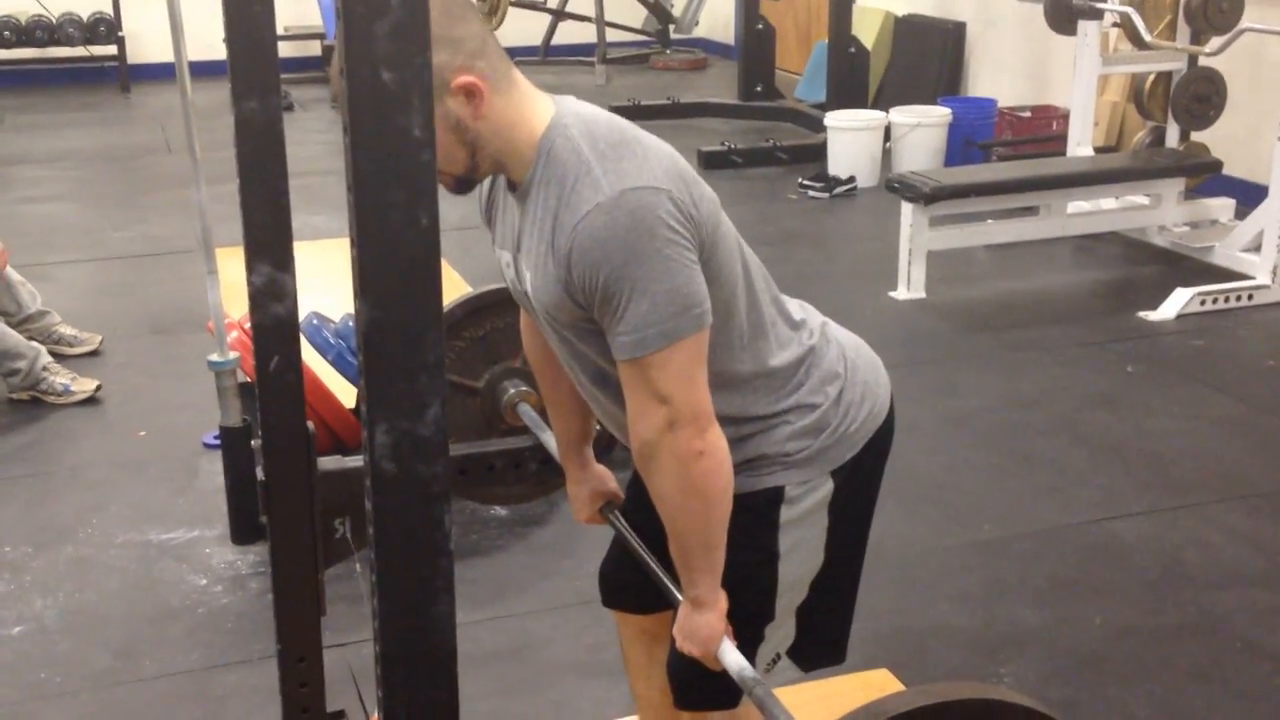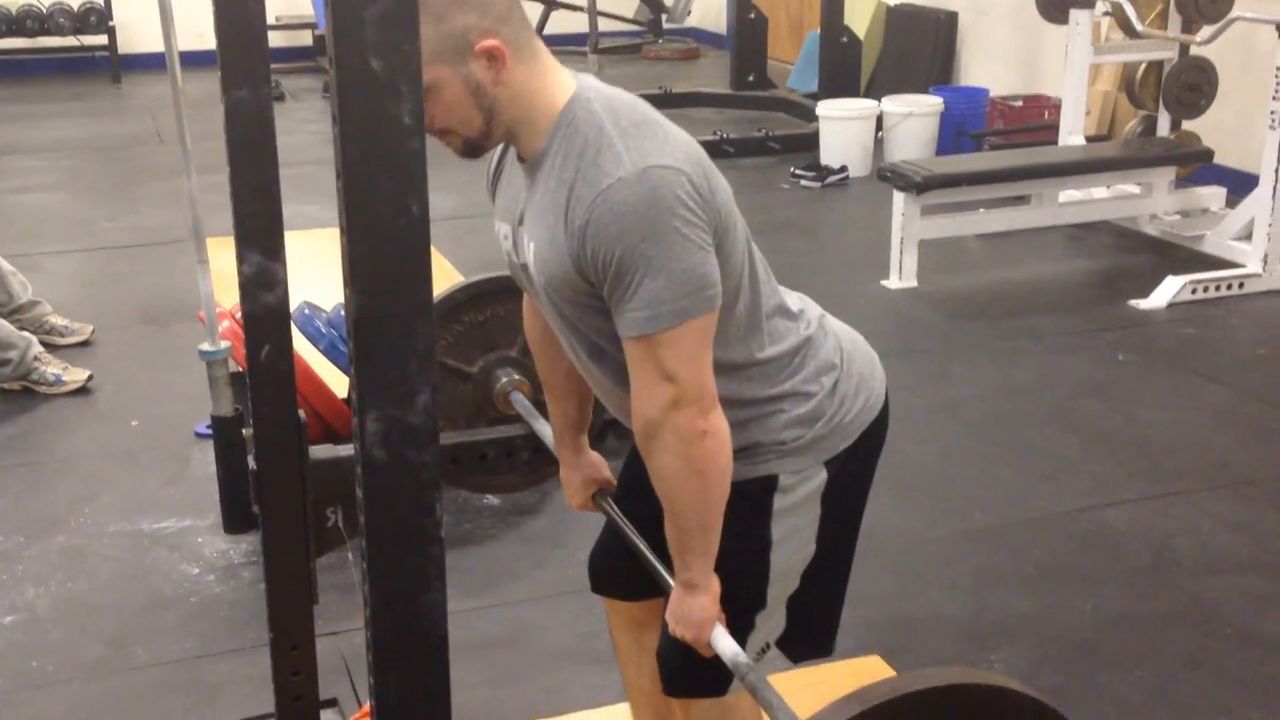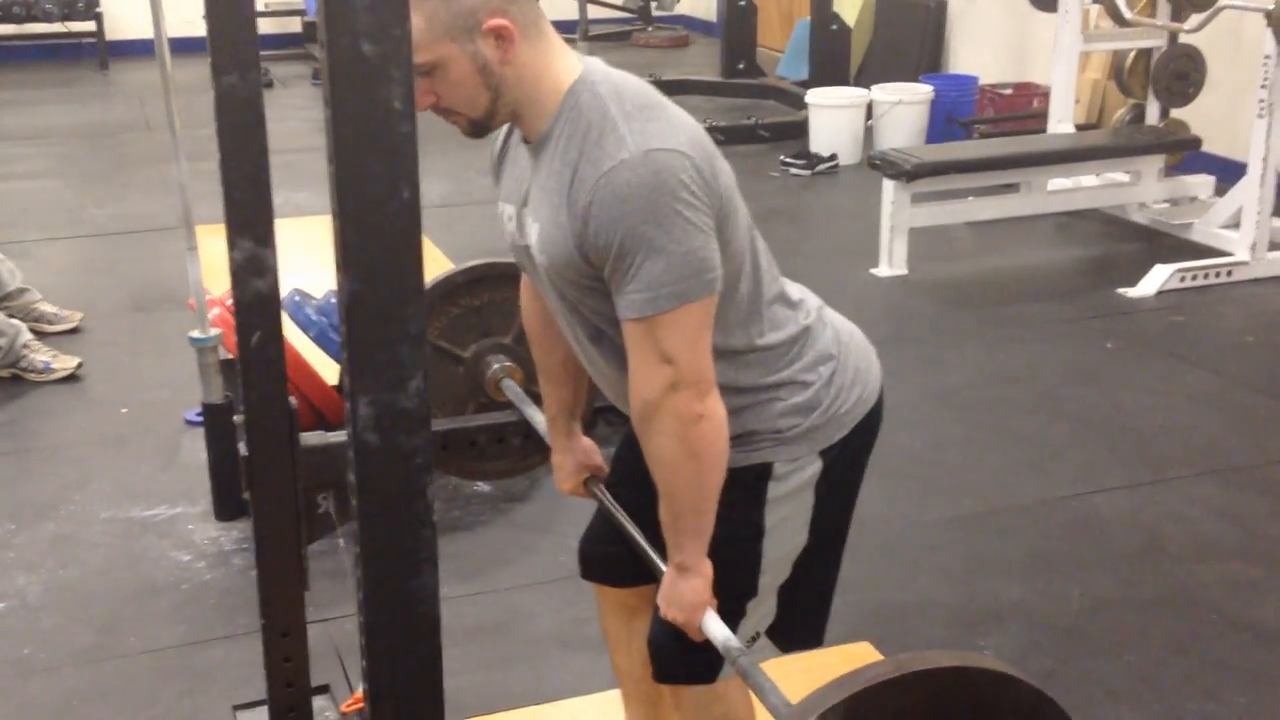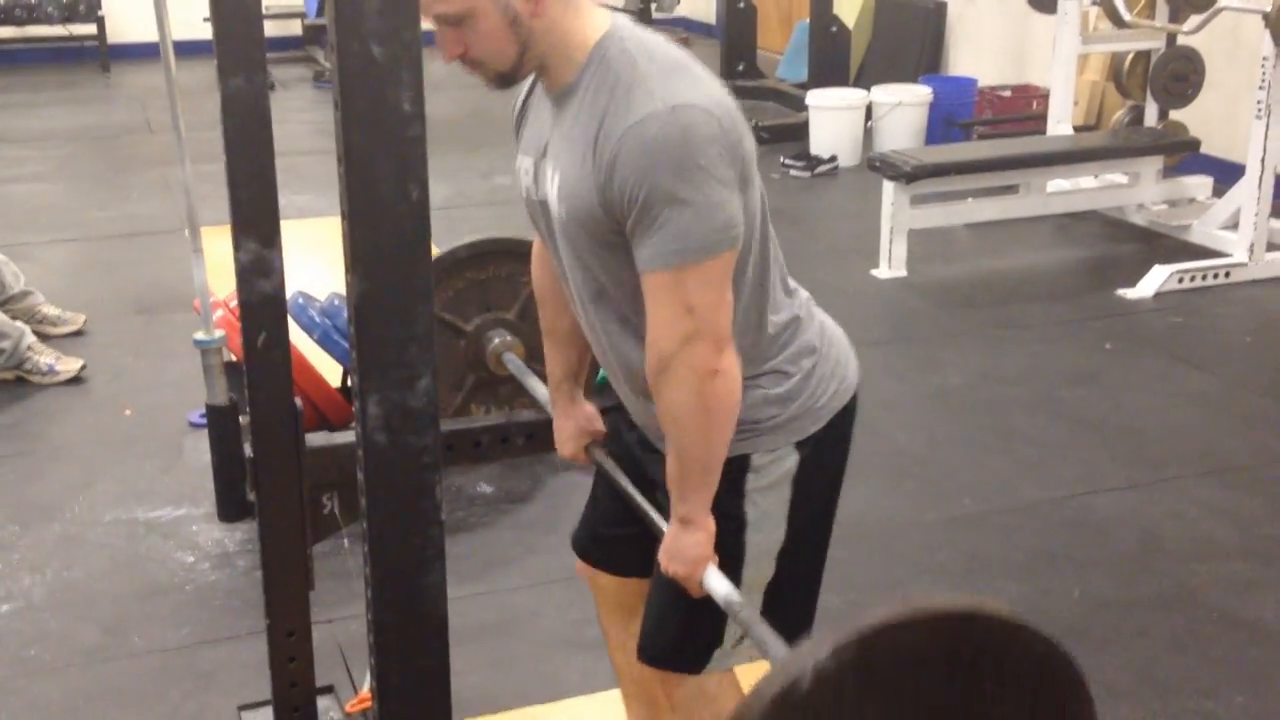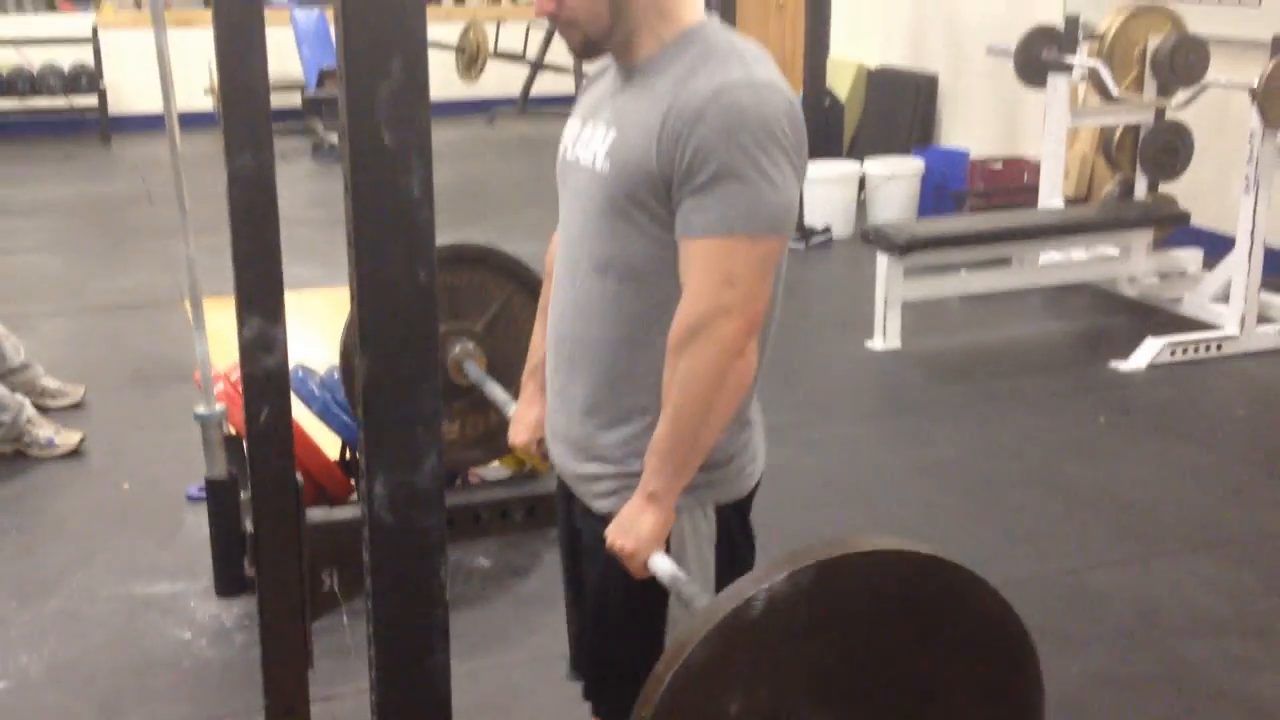
dt=0.4s
person 1, frame 1
left shoulder: (613, 209)
right shoulder: (511, 168)
left elbow: (676, 428)
right elbow: (546, 328)
left wrist: (705, 597)
right wrist: (579, 464)
left hip: (805, 435)
right hip: (727, 425)
right knee: (639, 600)
person 1, frame 2
left shoulder: (629, 186)
right shoulder: (519, 148)
left elbow: (679, 411)
right elbow: (549, 310)
left wrist: (697, 577)
right wrist: (571, 448)
left hip: (799, 426)
right hip: (716, 416)
right knee: (627, 587)
person 1, frame 3
left shoulder: (634, 168)
right shoulder: (524, 129)
left elbow: (678, 395)
right elbow: (548, 291)
left wrist: (690, 562)
right wrist: (564, 432)
left hip: (792, 416)
right hip: (709, 407)
left knee: (692, 655)
right knee: (618, 573)
person 1, frame 4
left shoulder: (660, 120)
right shoulder: (545, 88)
left elbow: (694, 350)
right elbow: (556, 255)
left wrist: (692, 517)
right wrist: (565, 395)
left hip: (768, 413)
right hip: (673, 403)
left knee: (682, 655)
right knee: (612, 565)
person 1, frame 5
left shoulder: (730, 100)
right shoulder: (612, 80)
left elbow: (722, 323)
left wrist: (658, 499)
right wrist: (535, 387)
left hip: (671, 481)
right hip: (593, 461)
